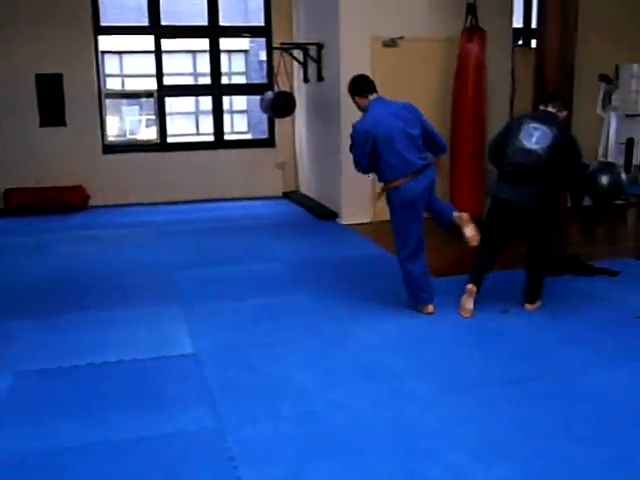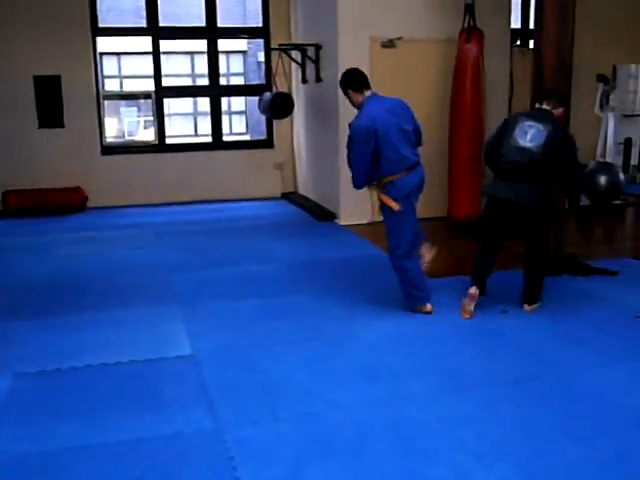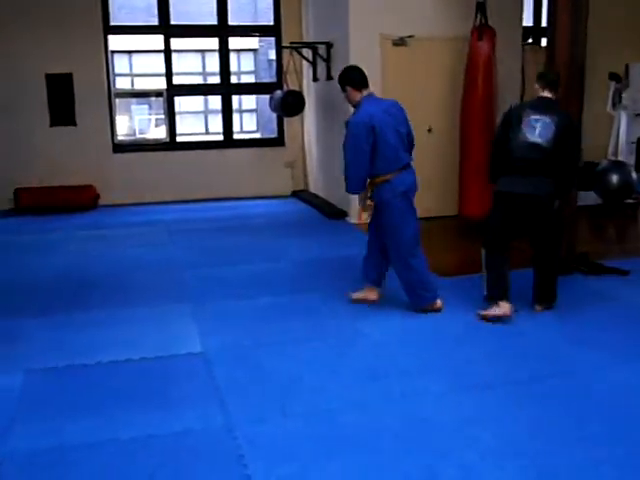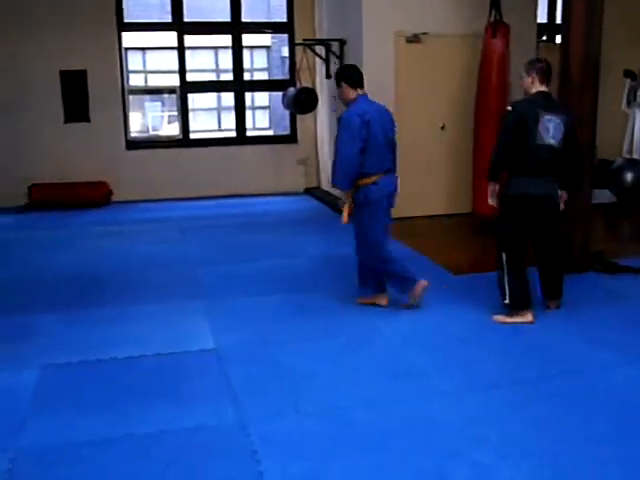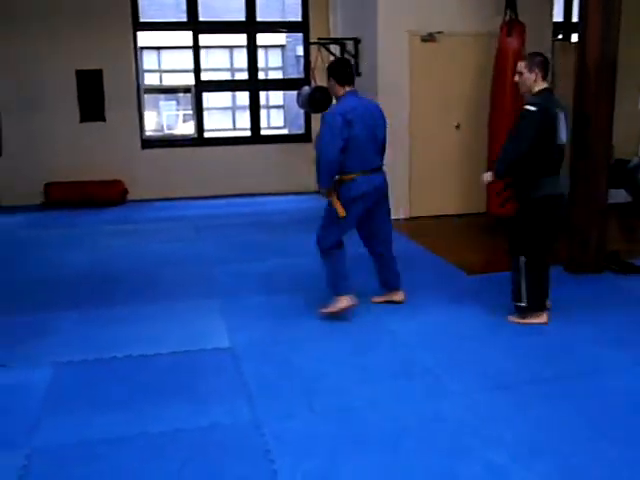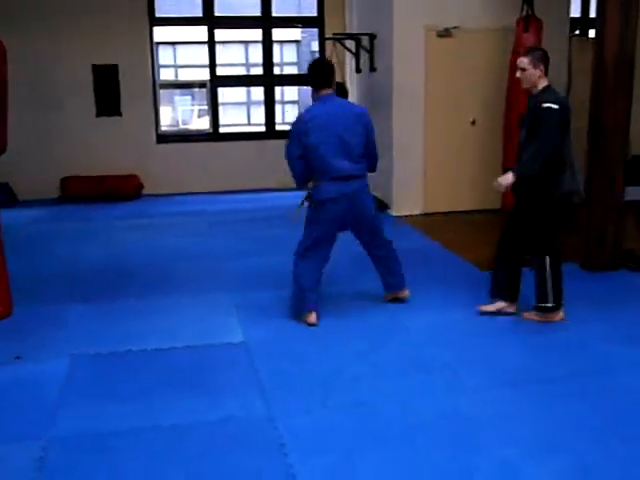
dt=0.2s
person 1, frame 1
left shoulder: (519, 122)
right shoulder: (564, 136)
left elbow: (493, 151)
right elbow: (575, 175)
right wrist: (576, 201)
left hip: (504, 191)
right hip: (536, 198)
left knee: (491, 242)
right knee: (539, 249)
left ankle: (472, 285)
right ankle: (532, 299)
person 1, frame 2
left shoulder: (514, 120)
right shoulder: (561, 133)
left elbow: (489, 152)
right elbow: (571, 172)
right wrist: (573, 201)
left hip: (501, 191)
right hip: (534, 196)
left knee: (488, 242)
right knee: (536, 249)
left ankle: (475, 288)
right ankle: (531, 300)
person 1, frame 3
left shoulder: (516, 112)
right shoulder: (566, 122)
left elbow: (497, 150)
right elbow: (570, 164)
left wrist: (496, 181)
right wrist: (561, 195)
left hip: (509, 188)
right hip: (544, 191)
left knee: (496, 243)
right knee: (546, 248)
left ankle: (501, 302)
right ankle: (543, 300)
person 1, frame 4
left shoulder: (519, 109)
right shoulder: (563, 114)
left elbow: (504, 148)
right elbow: (570, 155)
left wrist: (493, 180)
right wrist: (563, 187)
left hip: (520, 189)
right hip: (549, 189)
left knee: (512, 249)
right knee: (549, 245)
left ankle: (520, 309)
right ankle: (553, 297)
person 1, frame 5
left shoulder: (535, 107)
right shoulder: (554, 107)
left elbow: (519, 147)
left wrist: (495, 172)
left hip: (536, 189)
right hip: (551, 187)
left knee: (525, 248)
right knee: (539, 244)
left ankle: (534, 310)
right ankle: (540, 298)
person 1, frame 6
left shoulder: (550, 105)
right shoulder: (541, 102)
left elbow: (545, 149)
left wrist: (515, 175)
right wrist: (520, 178)
left hip: (549, 191)
right hip: (537, 188)
left knee: (543, 247)
right knee: (511, 241)
left ankle: (551, 308)
right ankle: (505, 299)
person 2, frame 1
left shoulder: (363, 127)
right shoulder: (408, 109)
left elbow: (363, 165)
right elbow: (434, 139)
right wrist: (434, 155)
left hip: (402, 190)
right hip: (426, 176)
left knee: (410, 250)
right knee: (425, 199)
left ankle: (423, 302)
right ankle: (457, 217)
person 2, frame 2
left shoulder: (362, 123)
right shoulder: (399, 105)
left elbow: (359, 166)
right elbow: (417, 138)
left wrist: (362, 183)
left hip: (395, 185)
right hip: (416, 173)
left knee: (402, 247)
left ankle: (420, 301)
right ankle: (422, 246)
person 2, frame 3
left shoulder: (359, 120)
right shoulder: (394, 107)
left elbow: (356, 162)
right elbow: (409, 142)
left wrist: (360, 193)
left hip: (388, 187)
right hip: (406, 177)
left knee: (404, 244)
right knee: (377, 236)
left ankle: (427, 299)
right ankle: (372, 287)
person 2, frame 4
left shoulder: (351, 116)
right shoulder: (383, 112)
left elbow: (346, 158)
left wrist: (345, 191)
left hip: (370, 189)
right hip: (386, 182)
left knee: (374, 247)
right knee: (368, 242)
left ankle: (412, 283)
right ankle: (376, 292)
person 2, frame 5
left shoulder: (335, 114)
right shoulder: (375, 109)
left elbow: (327, 155)
left wrist: (326, 186)
left hip: (352, 186)
right hip: (377, 180)
left knee: (328, 241)
right knee: (380, 239)
left ankle: (342, 295)
right ankle: (393, 289)
person 2, frame 6
left shoulder: (305, 119)
right shoulder: (359, 114)
left elbow: (296, 160)
right elbow: (372, 155)
left wrist: (306, 183)
left hip: (326, 193)
right hip: (358, 189)
left knee: (310, 252)
right knee: (377, 241)
left ankle: (307, 309)
right ankle: (398, 287)
